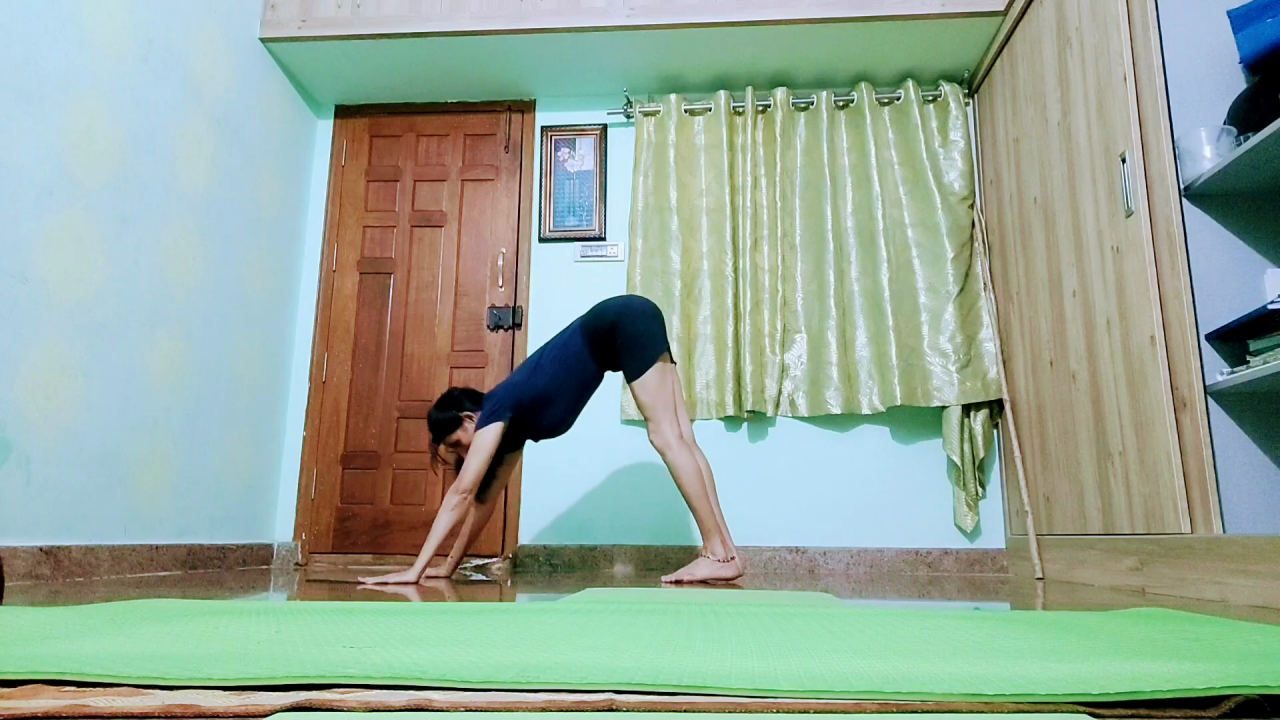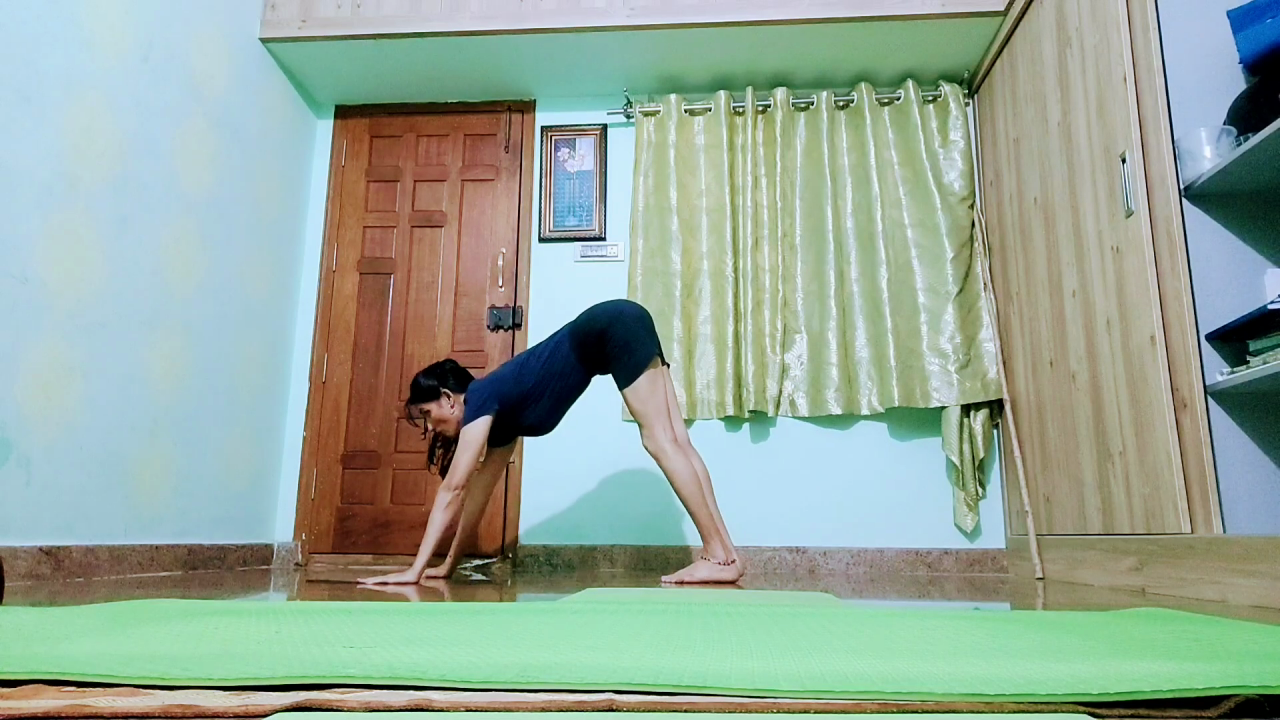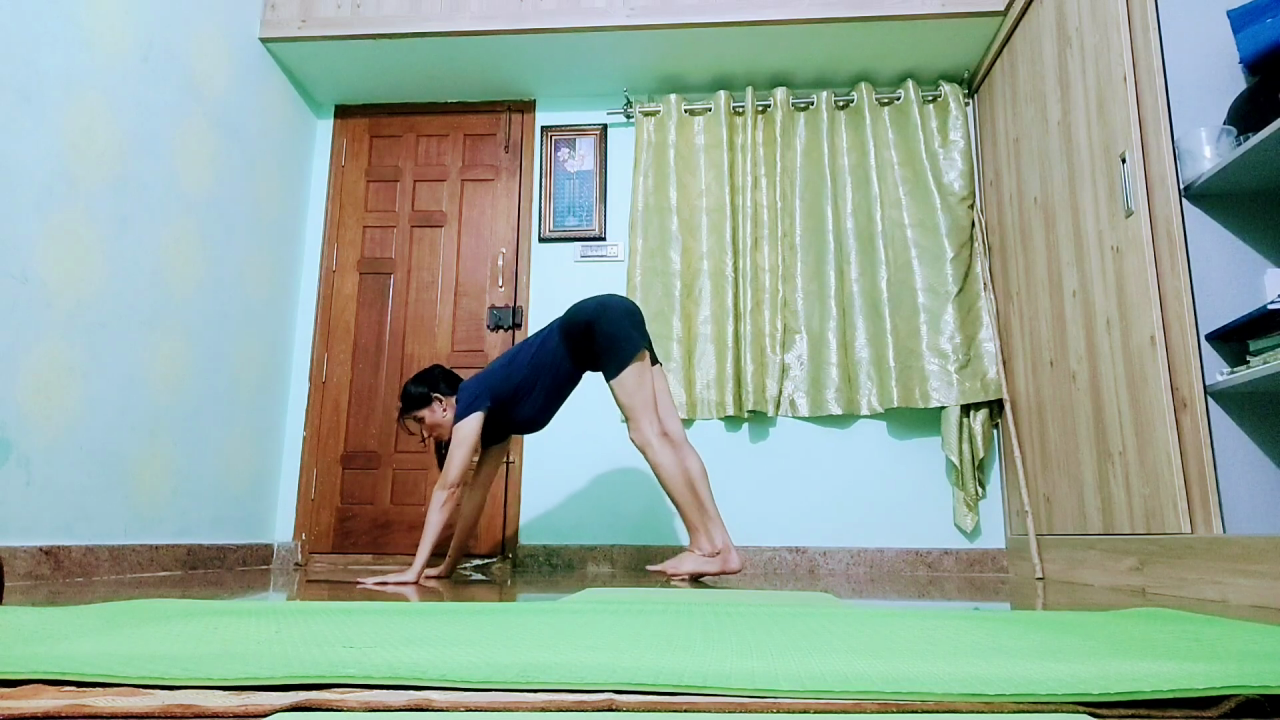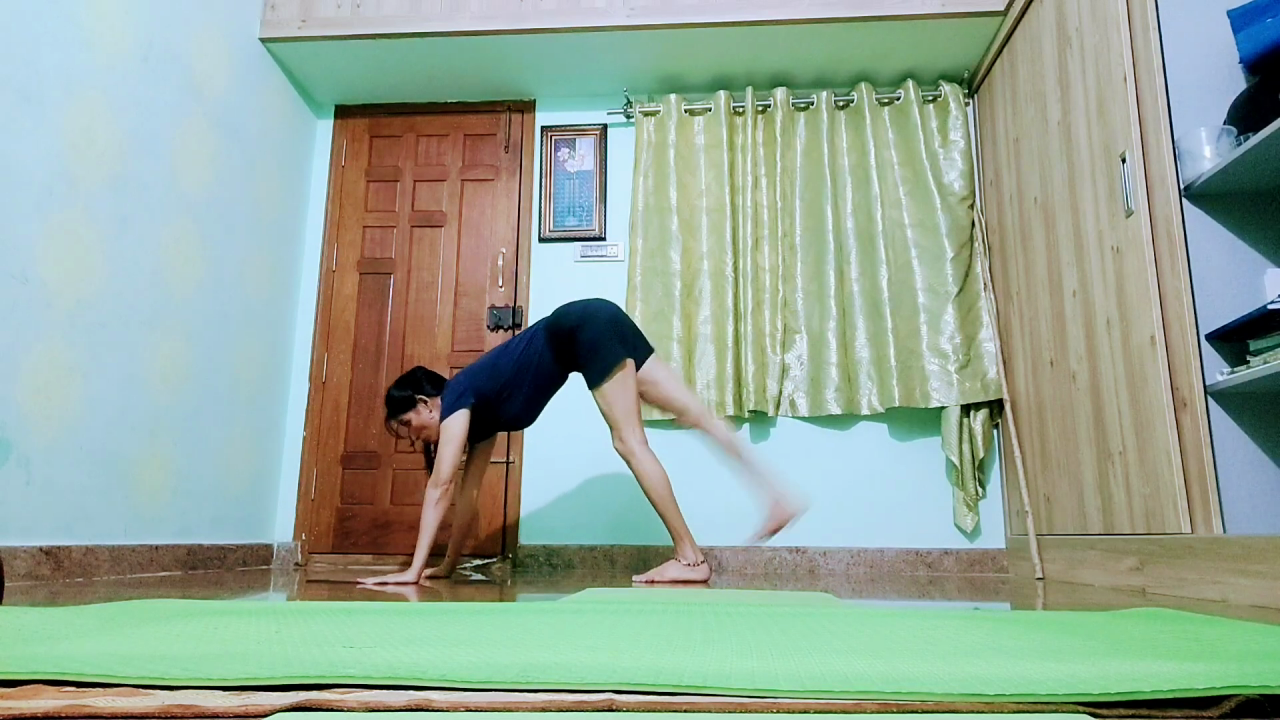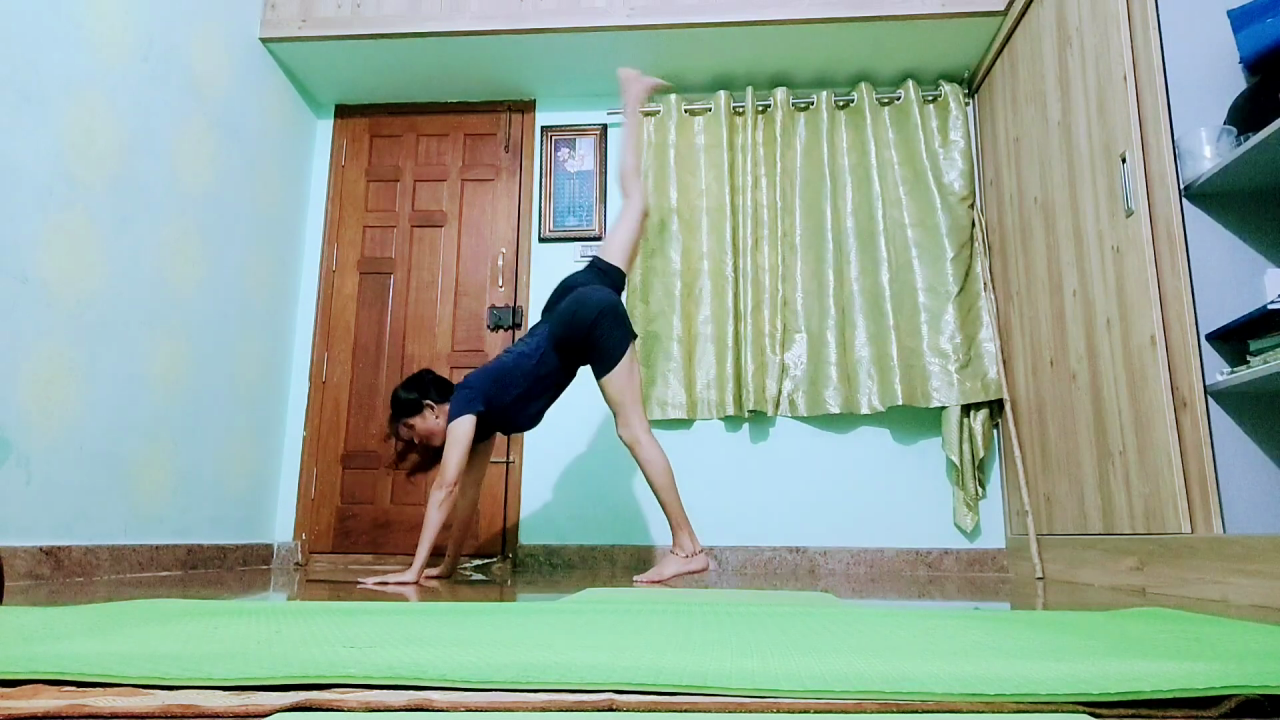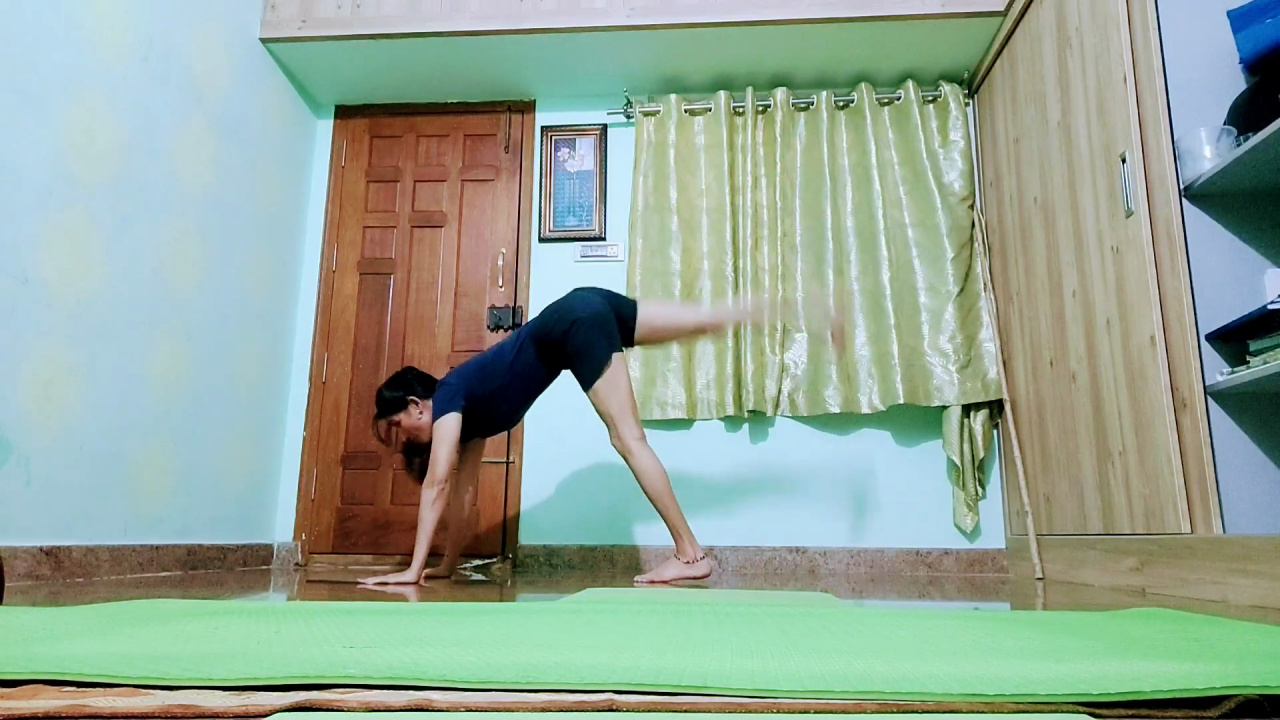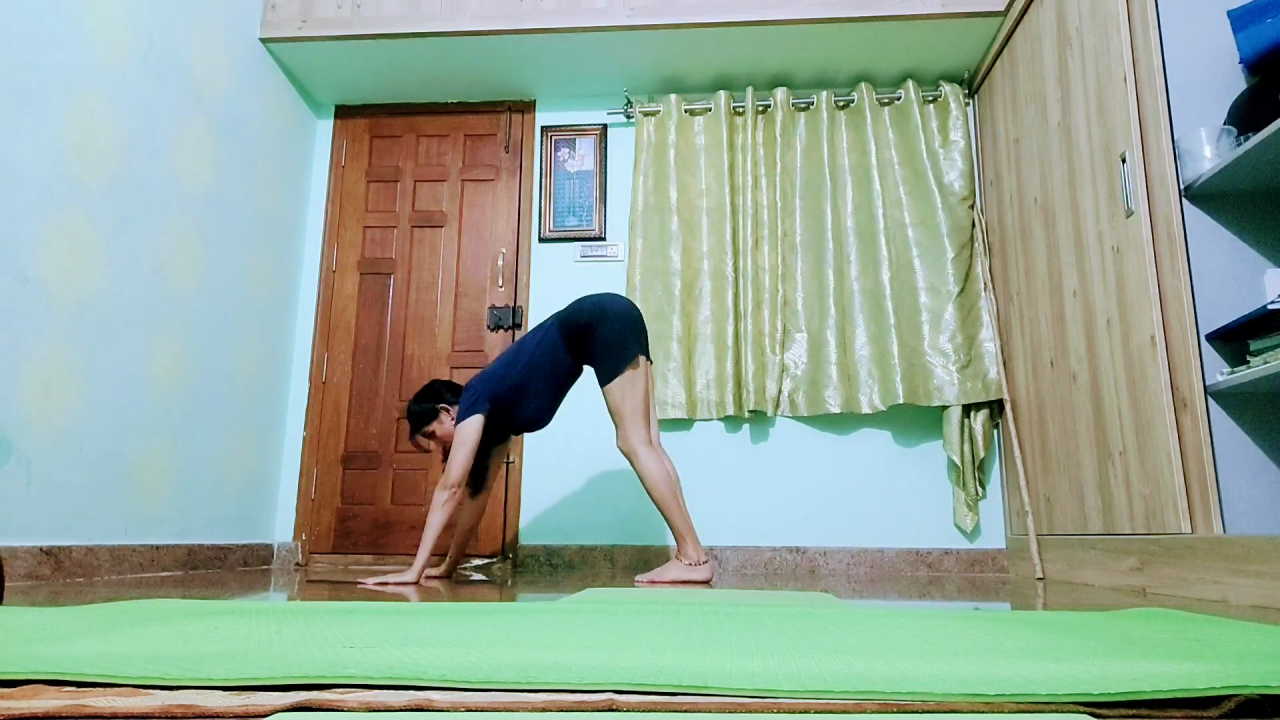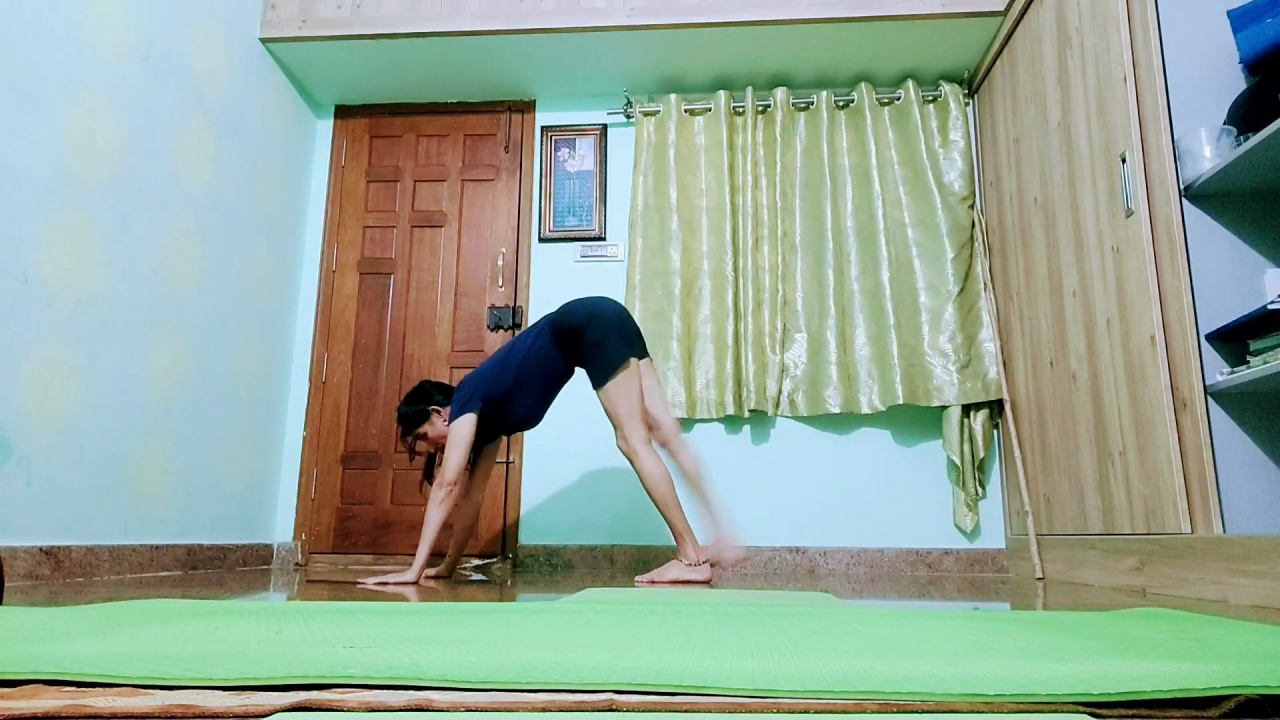
dt=0.4s
person 1, frame 1
left shoulder: (496, 411)
right shoulder: (513, 424)
left elbow: (462, 493)
right elbow: (486, 496)
left wrist: (416, 570)
right wrist: (449, 565)
left hip: (625, 324)
right hip: (621, 330)
left knee: (667, 437)
right knee: (681, 438)
left ankle: (718, 555)
right ankle: (726, 551)
person 1, frame 2
left shoulder: (481, 401)
right shoulder: (500, 416)
left elbow: (454, 488)
right elbow: (479, 489)
left wrist: (416, 569)
right wrist: (448, 564)
left hip: (615, 328)
right hip: (611, 335)
left knee: (661, 441)
right knee: (676, 441)
left ankle: (719, 557)
right ankle: (725, 552)
person 1, frame 3
left shoulder: (471, 399)
right shoulder: (493, 415)
left elbow: (449, 487)
right elbow: (475, 489)
left wrist: (416, 569)
right wrist: (448, 564)
left hip: (604, 321)
right hip: (604, 329)
left knee: (648, 435)
right knee: (670, 434)
left ankle: (705, 546)
right ankle: (721, 547)
person 1, frame 4
left shoulder: (454, 403)
right shoulder: (475, 413)
left elbow: (442, 487)
right elbow: (467, 488)
left wrist: (412, 567)
right wrist: (449, 563)
left hip: (586, 328)
right hip: (586, 325)
left knee: (631, 443)
right knee: (693, 410)
left ankle: (689, 557)
right ankle: (775, 496)
person 1, frame 5
left shoulder: (465, 404)
right shoulder: (480, 409)
left elbow: (447, 487)
right elbow: (469, 487)
left wrist: (416, 569)
right wrist: (449, 564)
left hip: (590, 319)
right hip: (579, 307)
left knee: (633, 430)
right knee: (634, 202)
left ankle: (686, 548)
person 1, frame 6
left shoulder: (446, 401)
right shoulder: (462, 405)
left elbow: (436, 486)
right elbow: (462, 487)
left wrist: (415, 569)
right wrist: (449, 562)
left hip: (578, 324)
right hip: (582, 312)
left knee: (628, 439)
right knee: (714, 320)
left ankle: (690, 554)
person 1, frame 7
left shoulder: (474, 403)
right shoulder: (495, 413)
left elbow: (451, 489)
right elbow: (476, 491)
left wrist: (416, 569)
right wrist: (449, 565)
left hip: (603, 322)
right hip: (606, 323)
left knee: (636, 444)
right knee: (647, 444)
left ankle: (693, 557)
right ankle: (690, 553)
person 1, frame 8
left shoulder: (466, 407)
right shoulder: (479, 415)
left elbow: (449, 488)
right elbow: (473, 488)
left wrist: (416, 571)
right wrist: (449, 564)
left hip: (595, 325)
right hip: (592, 325)
left knee: (636, 443)
right knee: (666, 433)
left ankle: (693, 557)
right ankle: (720, 541)
